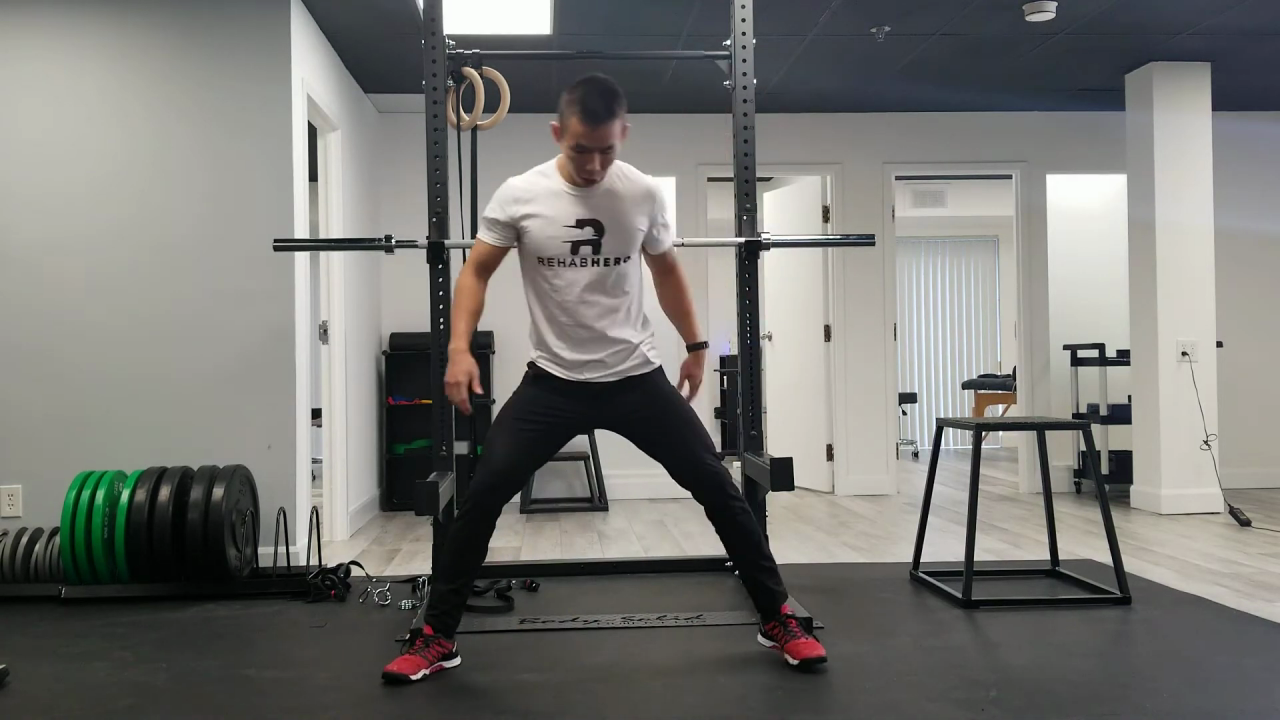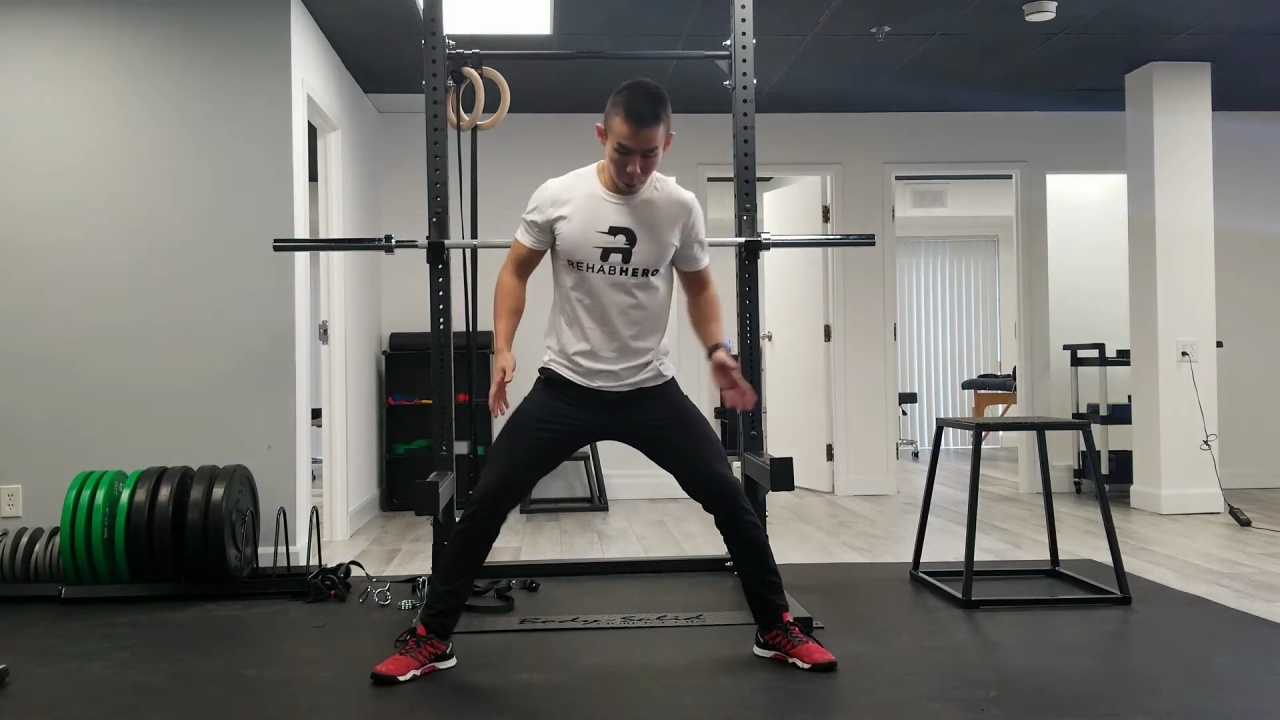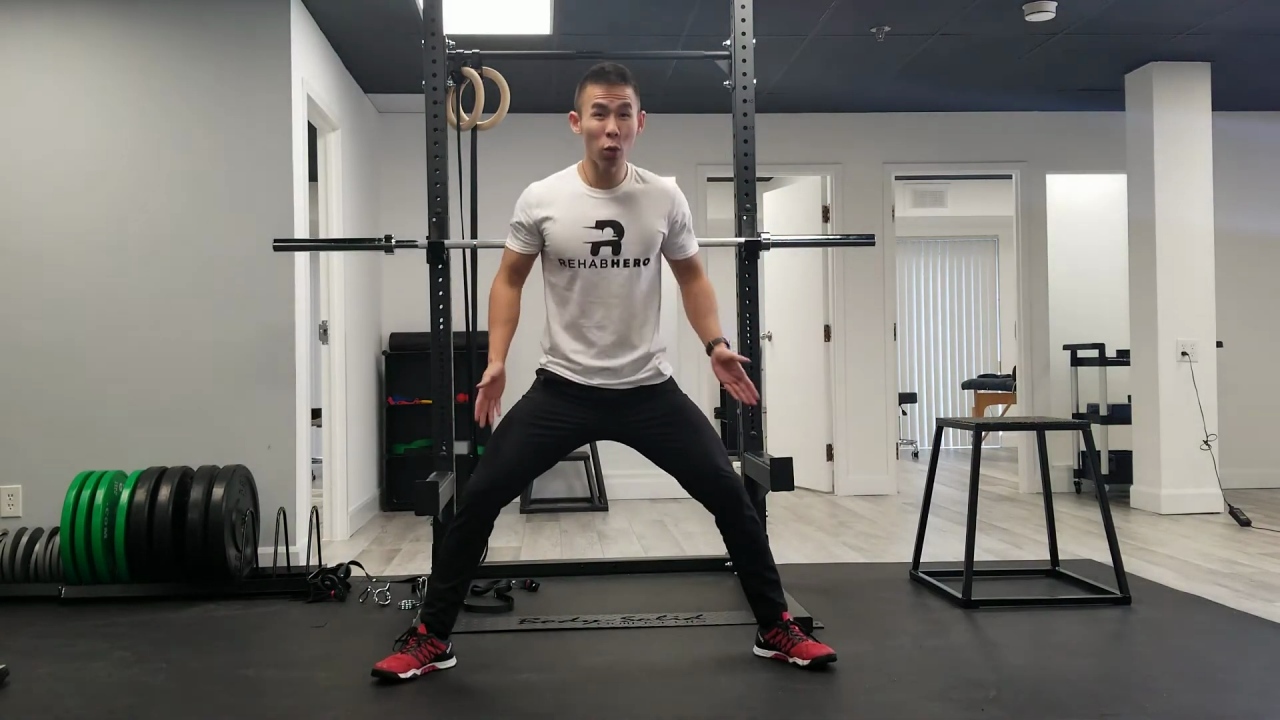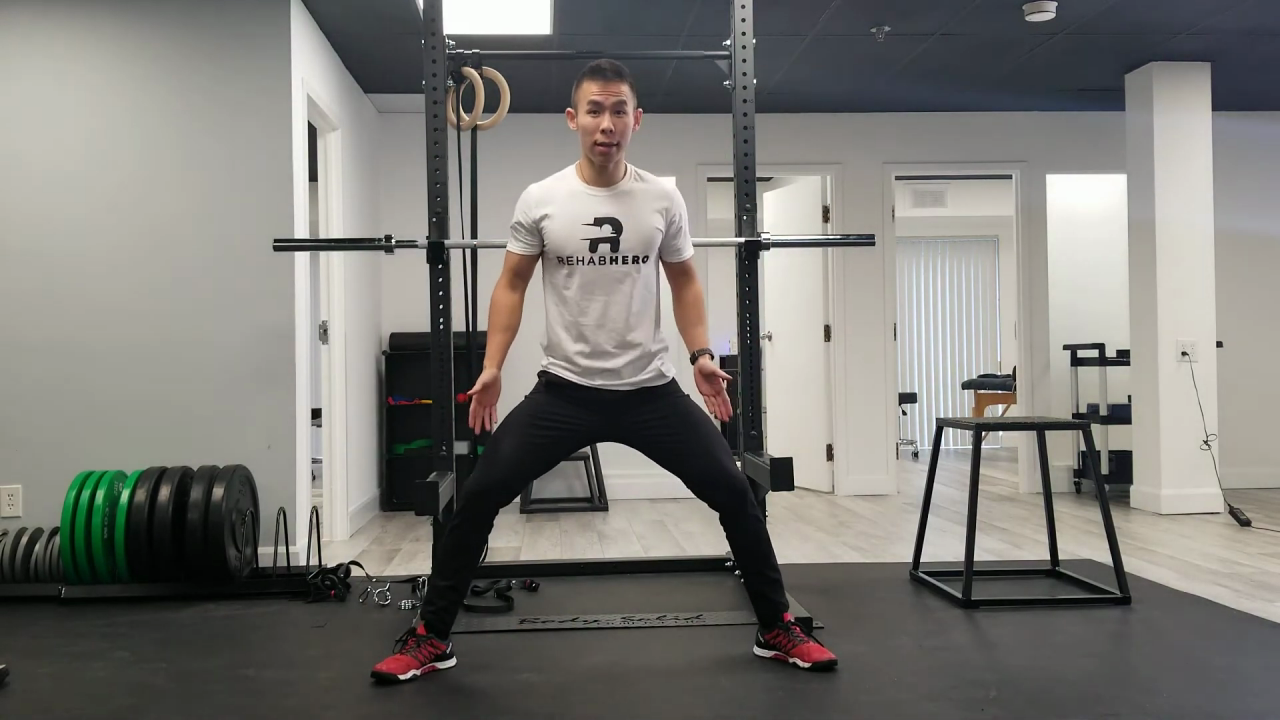
dt=0.5s
person 1, frame 1
left shoulder: (644, 193)
right shoulder: (519, 195)
left elbow: (666, 270)
right elbow: (475, 270)
left wrist: (696, 345)
right wrist: (460, 346)
left hip: (636, 377)
right hip: (554, 379)
left knee: (715, 485)
right knee: (483, 494)
left ankle: (778, 620)
right ankle: (437, 636)
person 1, frame 2
left shoulder: (682, 207)
right shoulder: (555, 197)
left elbow: (698, 285)
right elbow: (514, 272)
left wrist: (717, 348)
right wrist: (504, 350)
left hip: (652, 389)
right hip: (566, 387)
left knee: (728, 498)
right knee: (488, 500)
left ankle: (776, 629)
right ankle: (431, 637)
person 1, frame 3
left shoulder: (666, 198)
right shoulder: (540, 199)
left elbow: (692, 277)
right elbow: (509, 280)
left wrist: (717, 345)
right wrist: (496, 361)
left hip: (648, 388)
right hip: (562, 388)
left knee: (728, 494)
right knee: (480, 497)
left ankle: (776, 629)
right ankle: (431, 638)
person 1, frame 4
left shoulder: (663, 198)
right shoulder: (540, 199)
left elbow: (684, 283)
right elbow: (511, 286)
left wrist: (702, 355)
right wrist: (491, 369)
left hip: (649, 389)
right hip: (565, 390)
left knee: (733, 493)
right knee: (480, 495)
left ankle: (777, 630)
right ankle: (431, 637)
